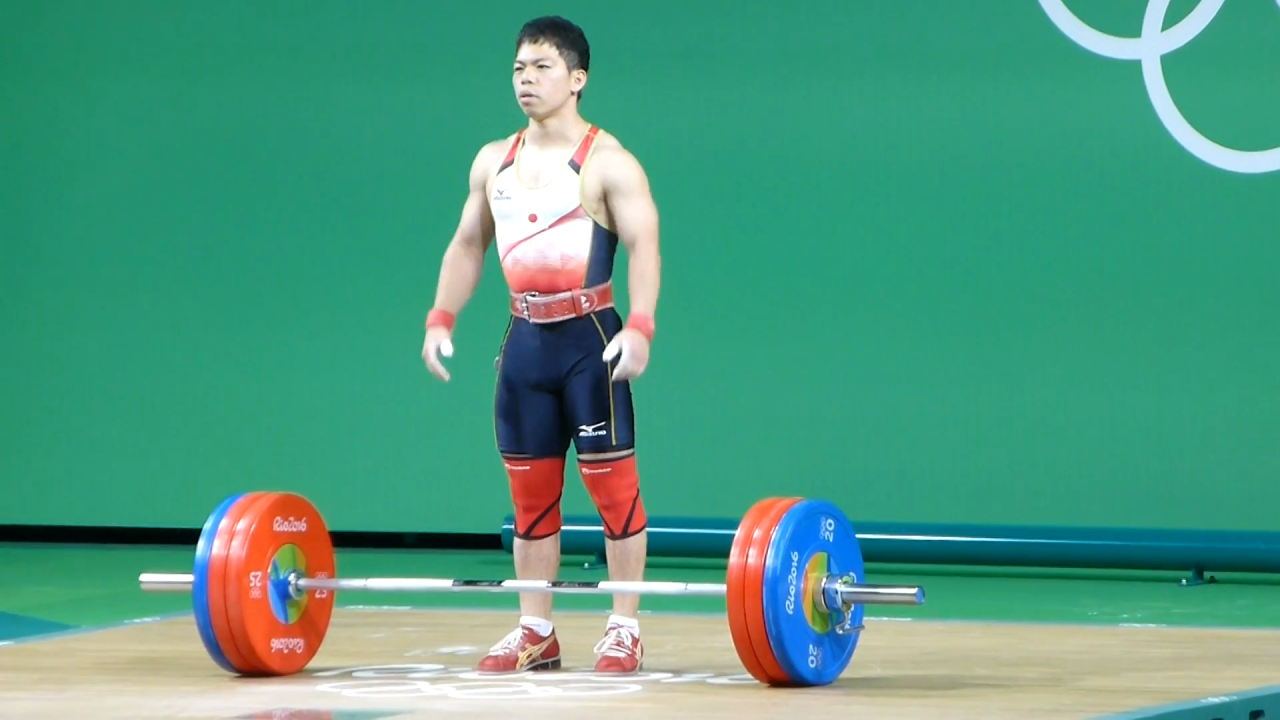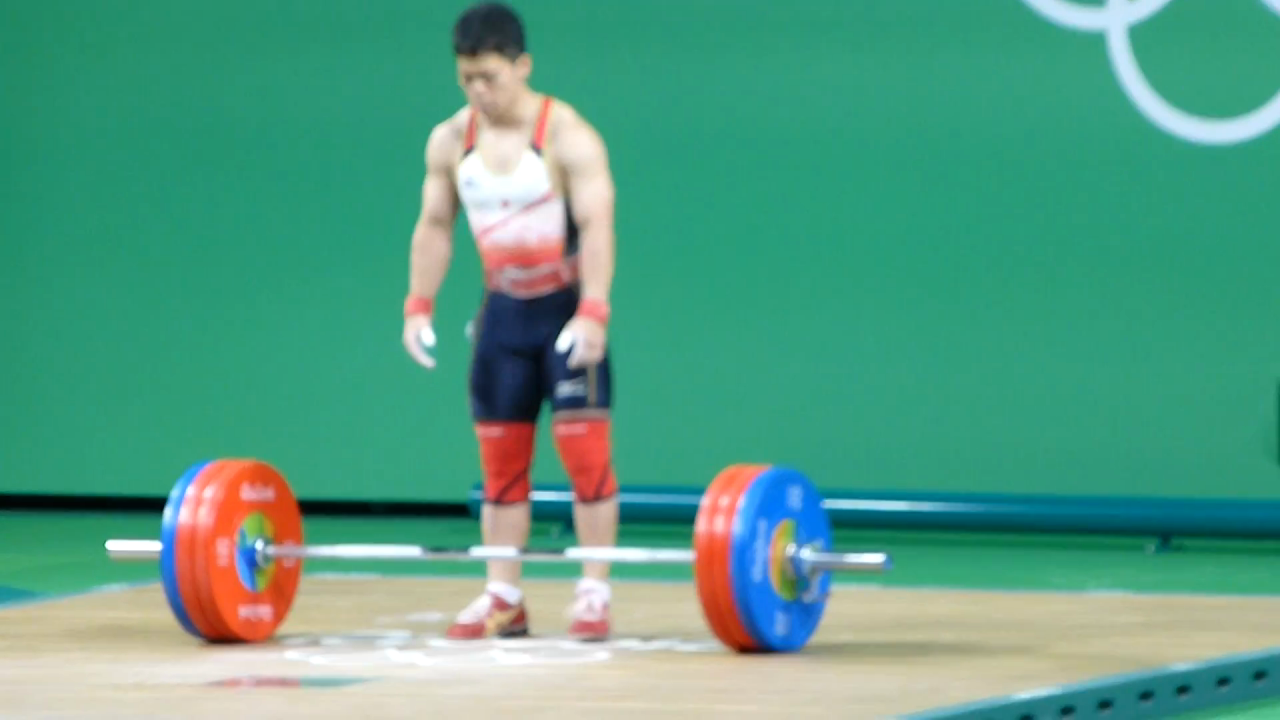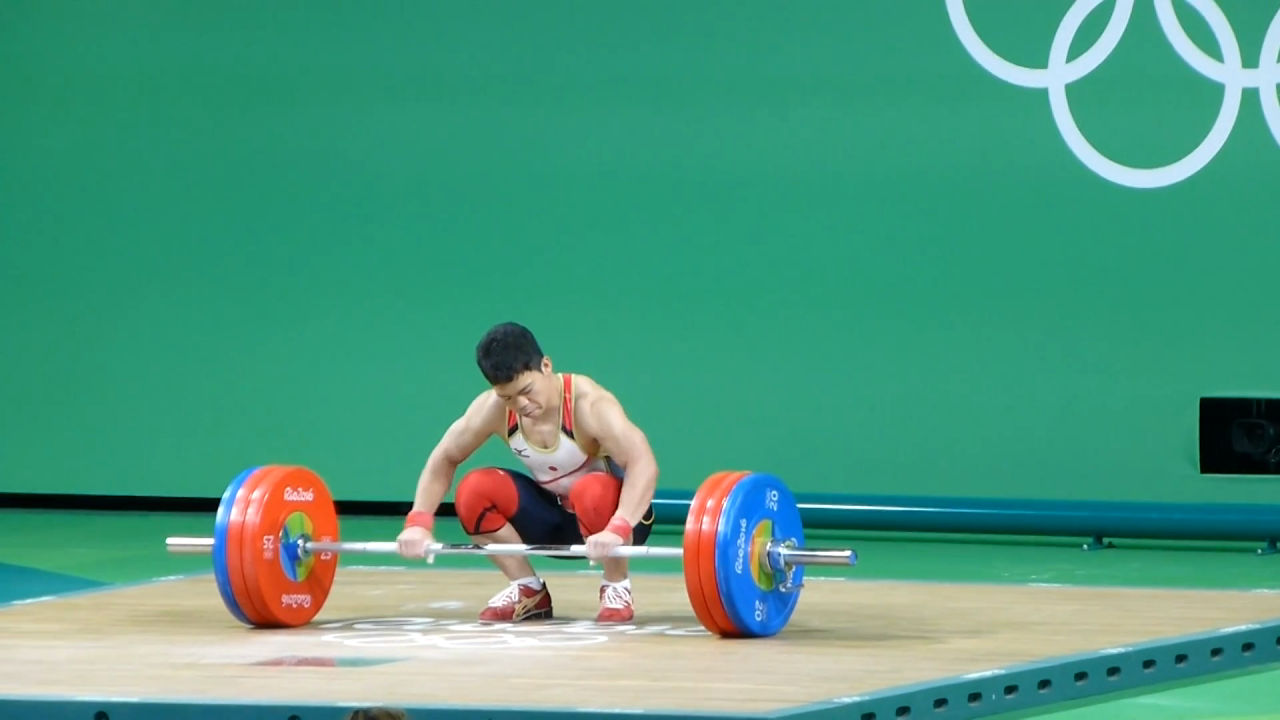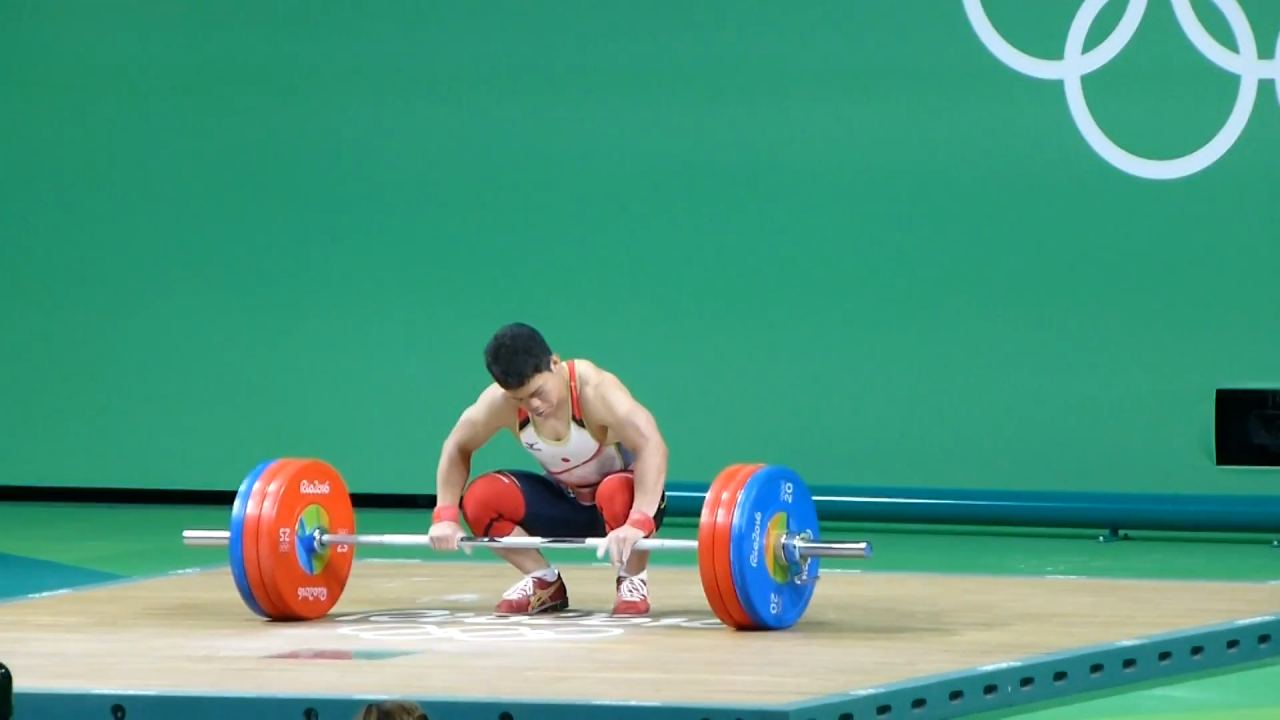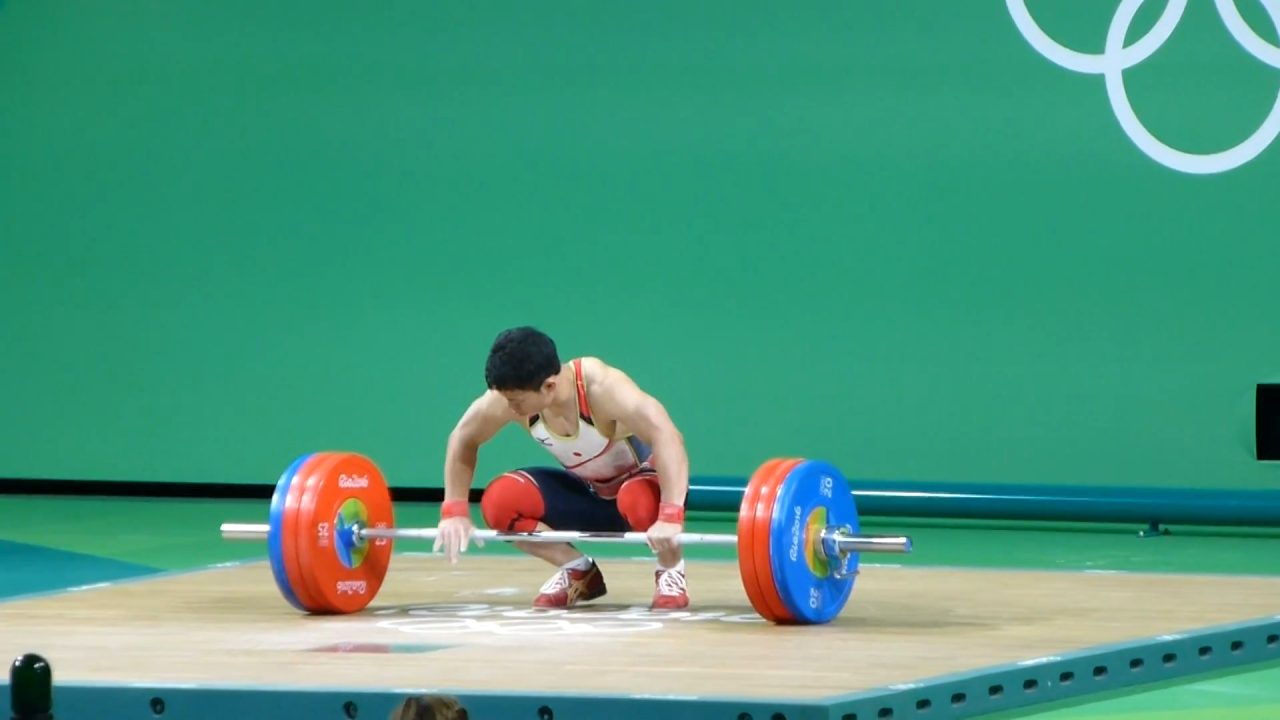
dt=1s
person 1, frame 1
left shoulder: (606, 158)
right shoulder: (494, 158)
left elbow: (644, 243)
right elbow: (469, 241)
left wrist: (639, 327)
right wrist: (440, 319)
left hip: (588, 336)
right hip: (524, 338)
left knee: (611, 482)
right knee: (530, 490)
left ankle: (624, 629)
right ankle: (536, 630)
person 1, frame 2
left shoulder: (568, 135)
right shoulder: (449, 140)
left elbow: (597, 228)
right elbow: (434, 226)
left wrist: (593, 312)
right wrist: (418, 307)
left hip: (564, 307)
right hip: (501, 310)
left knee: (584, 448)
right knee: (501, 458)
left ankle: (594, 592)
right ankle: (503, 598)
person 1, frame 3
left shoulder: (588, 402)
right shoulder: (490, 408)
left elbow: (645, 465)
right elbow: (443, 458)
left wrist: (617, 529)
right wrist: (419, 522)
left hip: (609, 514)
right hip: (553, 513)
left knee: (593, 492)
right knee: (474, 490)
left ankle: (616, 588)
right ankle: (528, 589)
person 1, frame 4
left shoulder: (595, 388)
right shoulder: (499, 401)
left elbow: (653, 446)
right elbow: (457, 448)
left wrist: (637, 523)
right wrist: (445, 516)
left hip: (619, 501)
right hip: (566, 503)
left knee: (618, 492)
right knee: (480, 499)
left ankle: (632, 580)
right ankle: (544, 581)
person 1, frame 5
left shoulder: (601, 386)
right shoulder: (508, 396)
left elbow: (668, 437)
right elbow: (464, 439)
left wrist: (670, 516)
right wrist: (454, 512)
left hip: (645, 484)
right hip: (590, 496)
left knee: (639, 500)
right knee: (501, 499)
left ankle: (670, 572)
right ankle: (579, 571)
